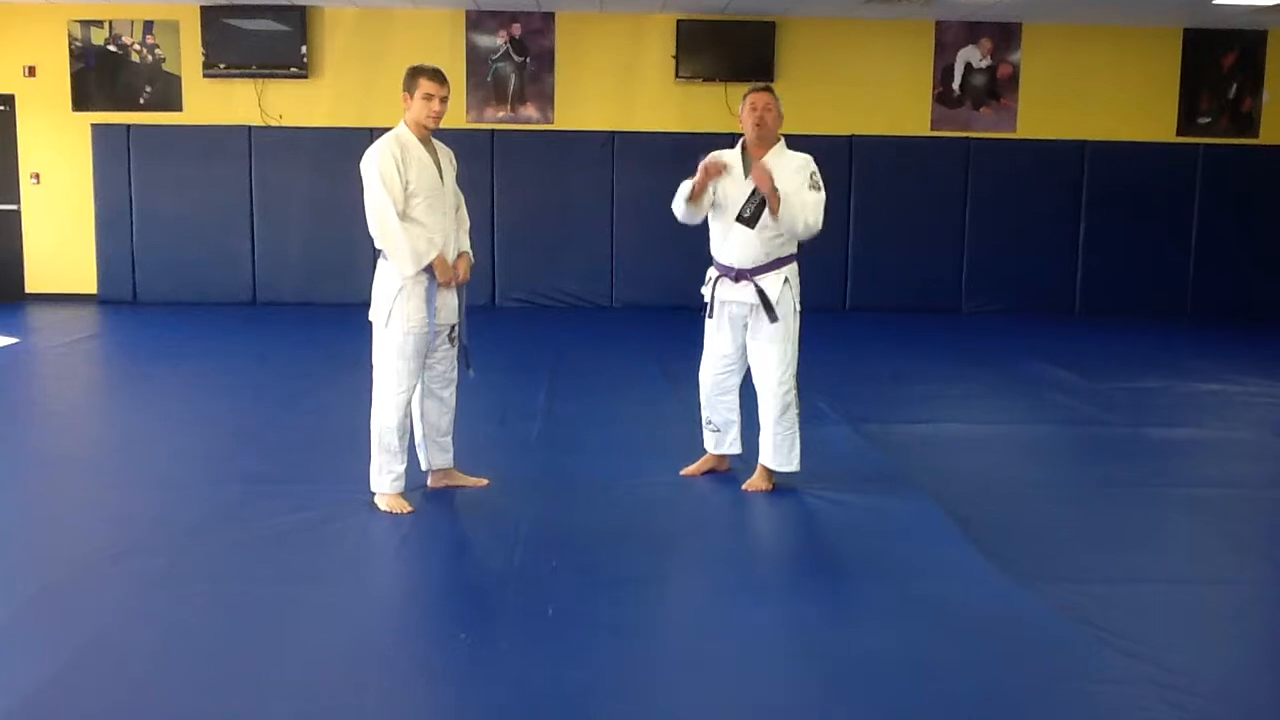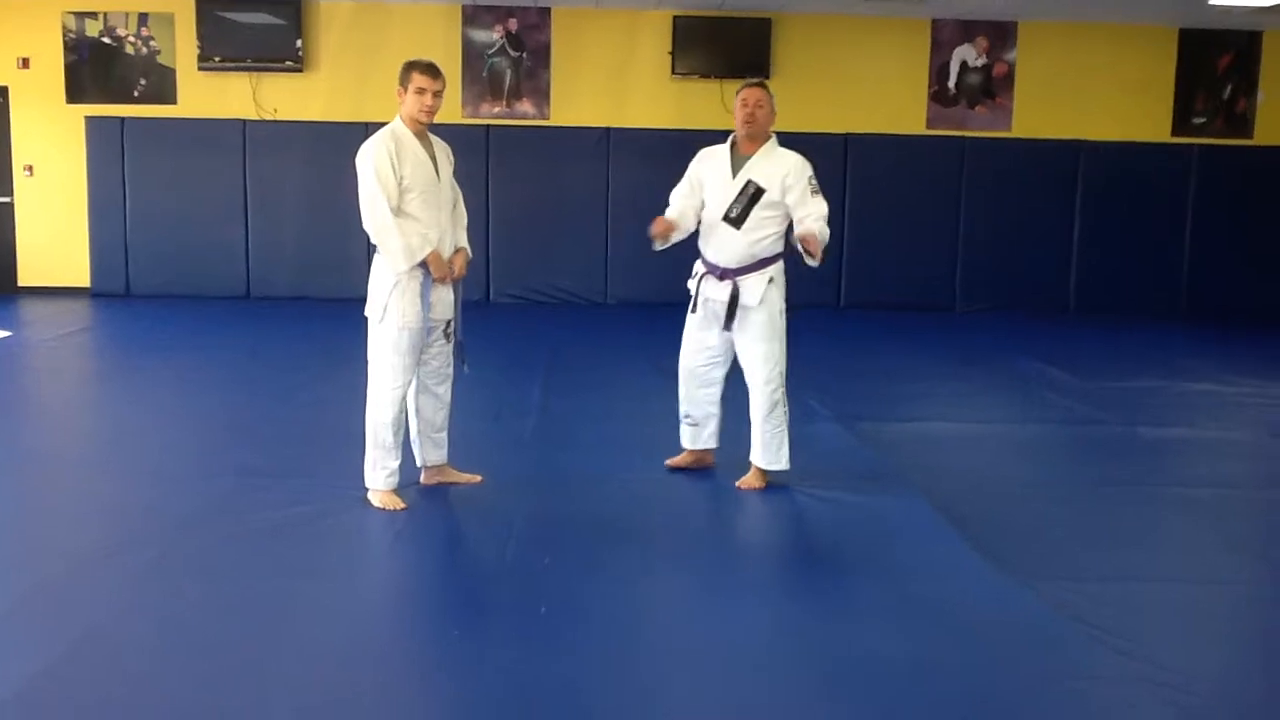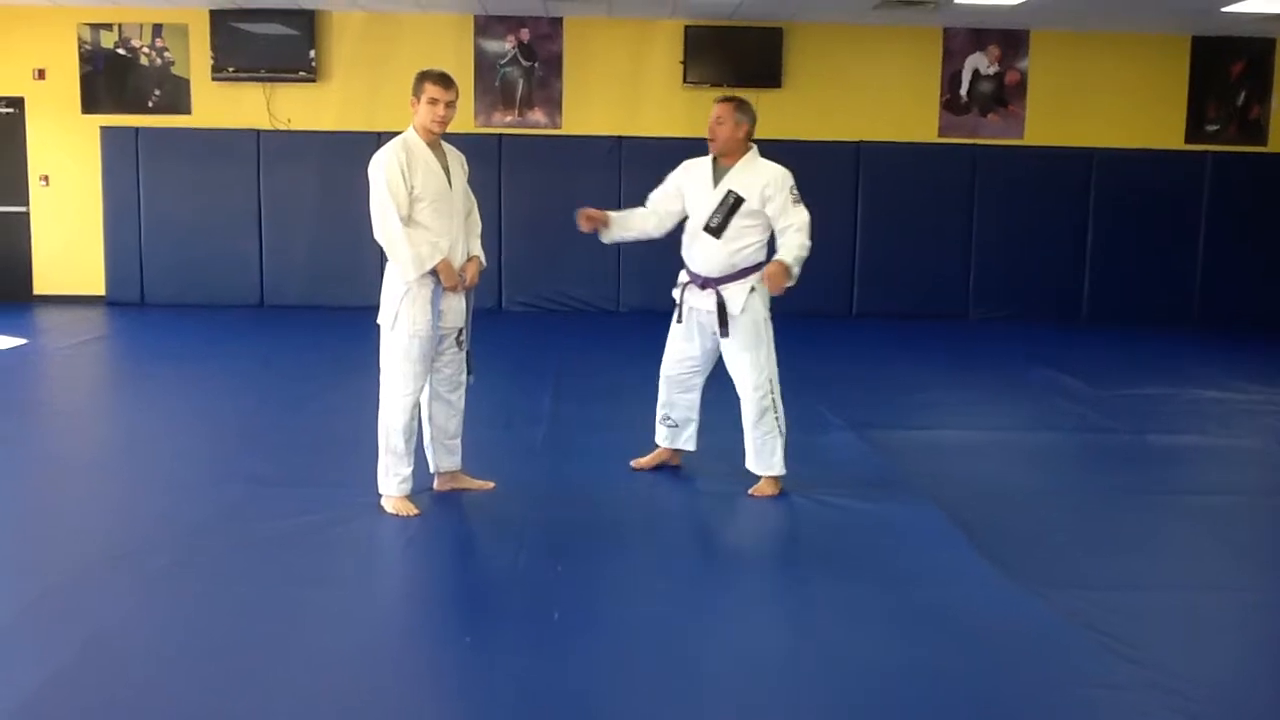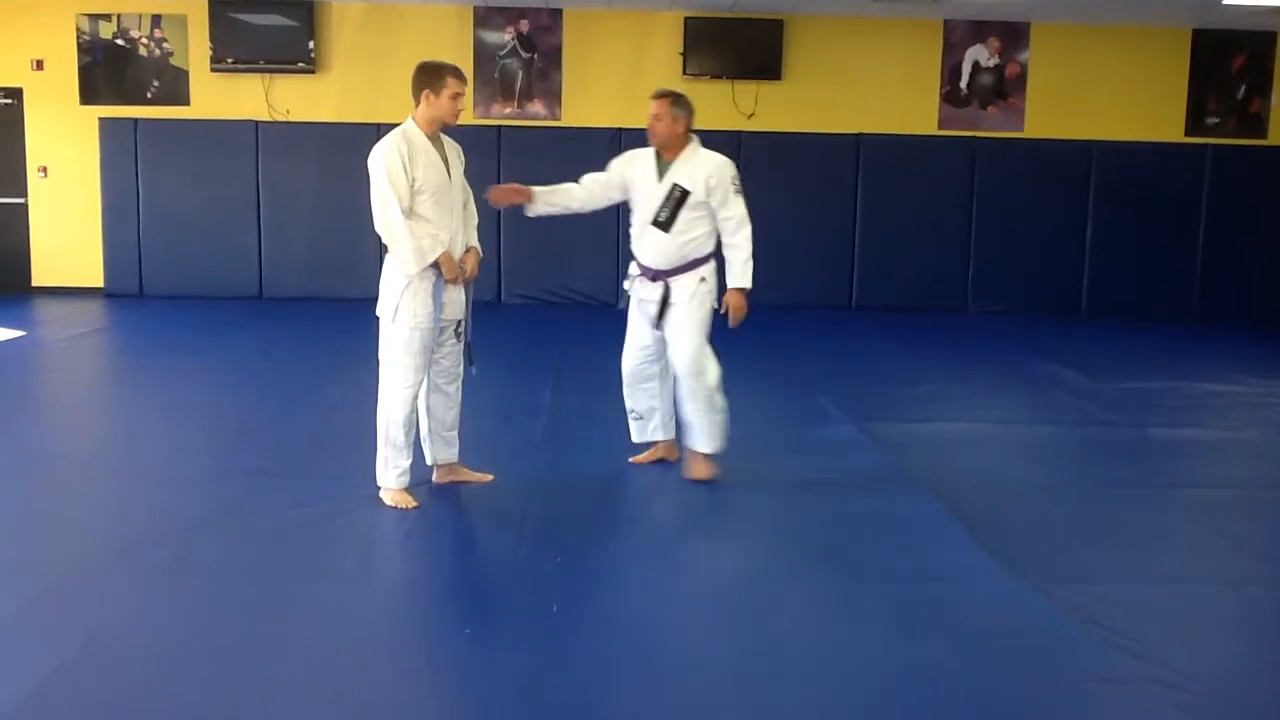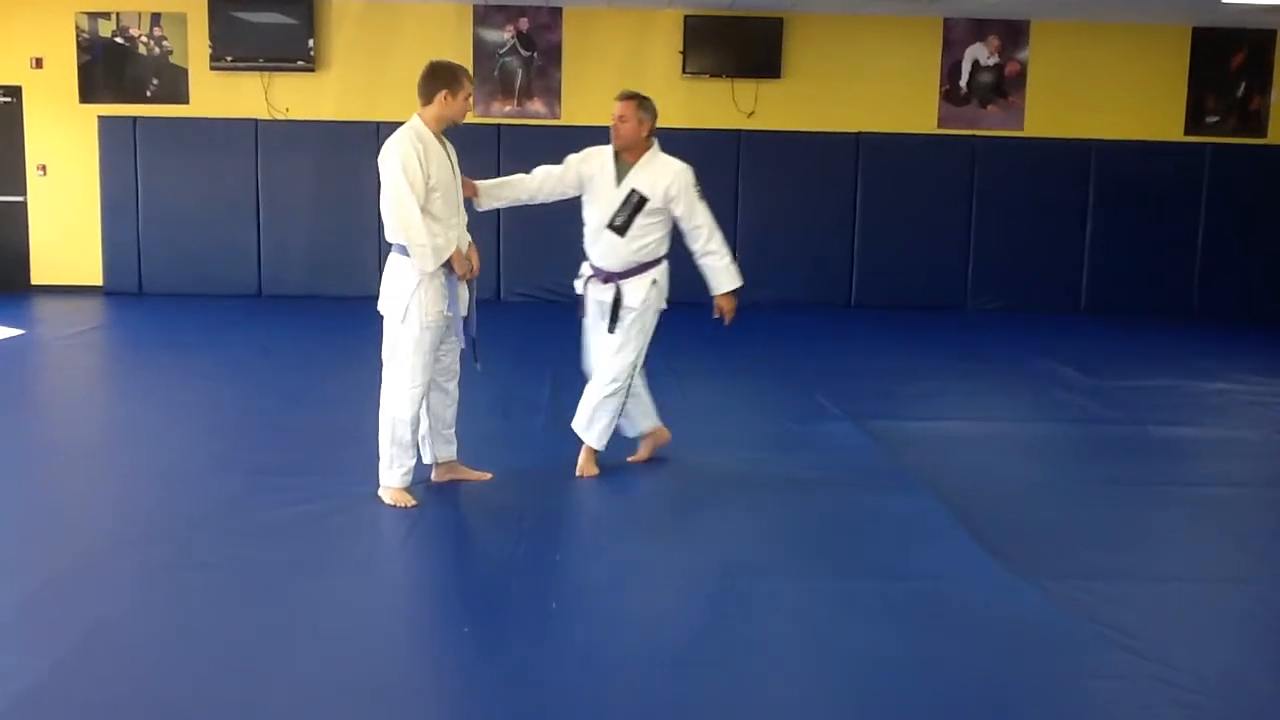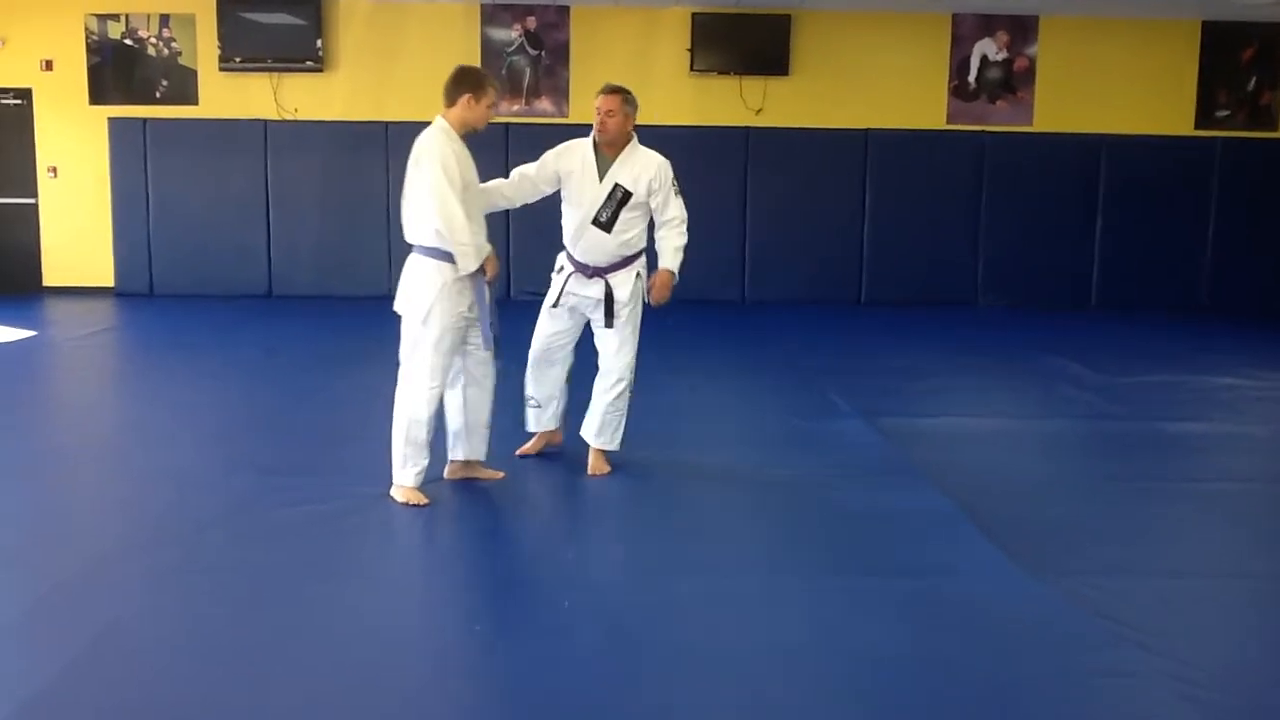
dt=0.3s
person 1, frame 1
left shoulder: (444, 154)
right shoulder: (385, 152)
right elbow: (386, 224)
left wrist: (463, 255)
right wrist: (433, 260)
left hip: (443, 286)
right hip: (404, 284)
left knee: (441, 382)
right knee: (396, 389)
left ankle: (440, 467)
right ankle: (386, 485)
person 1, frame 2
left shoulder: (441, 149)
right shoulder: (381, 147)
left elbow: (454, 206)
right elbow: (379, 218)
left wrist: (459, 250)
right wrist: (427, 257)
left hip: (439, 281)
right hip: (401, 279)
left knee: (437, 378)
right knee: (391, 384)
left ankle: (434, 464)
right ankle: (380, 482)
person 1, frame 3
left shoulder: (455, 158)
right shoulder: (393, 157)
left elbow: (469, 215)
right elbow: (389, 227)
left wrist: (474, 258)
right wrist: (437, 265)
left hip: (453, 290)
right hip: (413, 288)
left knee: (450, 385)
right knee: (403, 391)
left ankle: (448, 469)
right ankle: (394, 487)
person 1, frame 4
left shoulder: (451, 149)
right shoulder: (393, 149)
left elbow: (464, 207)
right elbow: (390, 220)
left wrist: (470, 250)
right wrist: (438, 258)
left hip: (451, 282)
right hip: (413, 280)
left knee: (447, 377)
right knee: (402, 383)
left ankle: (446, 462)
right ankle: (392, 480)
person 1, frame 5
left shoulder: (442, 145)
right shoulder: (405, 145)
right elbow: (405, 218)
left wrist: (466, 246)
right wrist: (450, 254)
left hip: (445, 277)
right hip: (416, 278)
left knee: (444, 376)
right knee: (407, 381)
left ankle: (443, 461)
right ankle: (393, 478)
person 1, frame 6
left shoulder: (452, 144)
right shoulder: (436, 146)
right elbow: (445, 219)
left wrist: (483, 254)
right wrist: (481, 257)
left hip: (461, 276)
right hip: (437, 278)
left knee: (477, 369)
right knee: (423, 381)
left ankle: (464, 457)
right ankle: (405, 478)
person 2, frame 1
left shoulder: (799, 165)
right shoulder: (719, 162)
left elbow: (807, 222)
right elbow: (685, 210)
left wrist: (772, 196)
right wrist: (699, 184)
left hip: (773, 287)
right hip: (724, 286)
left knee: (775, 380)
right knee: (715, 375)
left ankle: (768, 465)
right ankle: (719, 452)
person 2, frame 2
left shoulder: (790, 165)
right shoulder: (707, 159)
left elbow: (813, 220)
right elbow: (683, 210)
left wrist: (812, 240)
right wrist: (667, 226)
left hip: (758, 286)
right hip: (709, 283)
left knee: (764, 378)
right knee: (696, 367)
left ankle: (761, 463)
right ankle: (699, 448)
person 2, frame 3
left shoulder: (771, 176)
right shoulder: (691, 171)
left elbow: (795, 231)
right elbow: (655, 217)
left wrist: (783, 265)
right wrist: (607, 220)
left hip: (742, 296)
right hip: (694, 293)
left knee: (755, 384)
right knee: (677, 372)
left ankle: (770, 471)
right ankle: (670, 448)
person 2, frame 4
left shoulder: (714, 167)
right shoulder: (633, 163)
left elbow: (737, 228)
right elbow: (587, 194)
left wrist: (737, 286)
right wrist: (530, 196)
left hip: (690, 285)
right hip: (646, 284)
left knee: (690, 365)
right knee: (639, 366)
left ankle: (702, 449)
right ankle: (663, 441)
person 2, frame 5
left shoulder: (674, 174)
right shoulder: (590, 161)
left elbow: (702, 232)
right elbow: (540, 184)
left wrist: (723, 286)
right wrist: (478, 189)
left hip: (639, 287)
right hip: (596, 281)
left knee: (615, 368)
right knee: (607, 366)
left ankle: (589, 445)
right ankle: (652, 431)
person 2, frame 6
left shoulder: (654, 166)
right shoulder: (569, 155)
left elbow: (672, 223)
right elbow: (520, 185)
left wrist: (667, 268)
left hip: (620, 281)
right hip: (572, 274)
left knee: (616, 367)
right knee: (544, 352)
left ankle: (598, 445)
right ankle: (548, 429)
